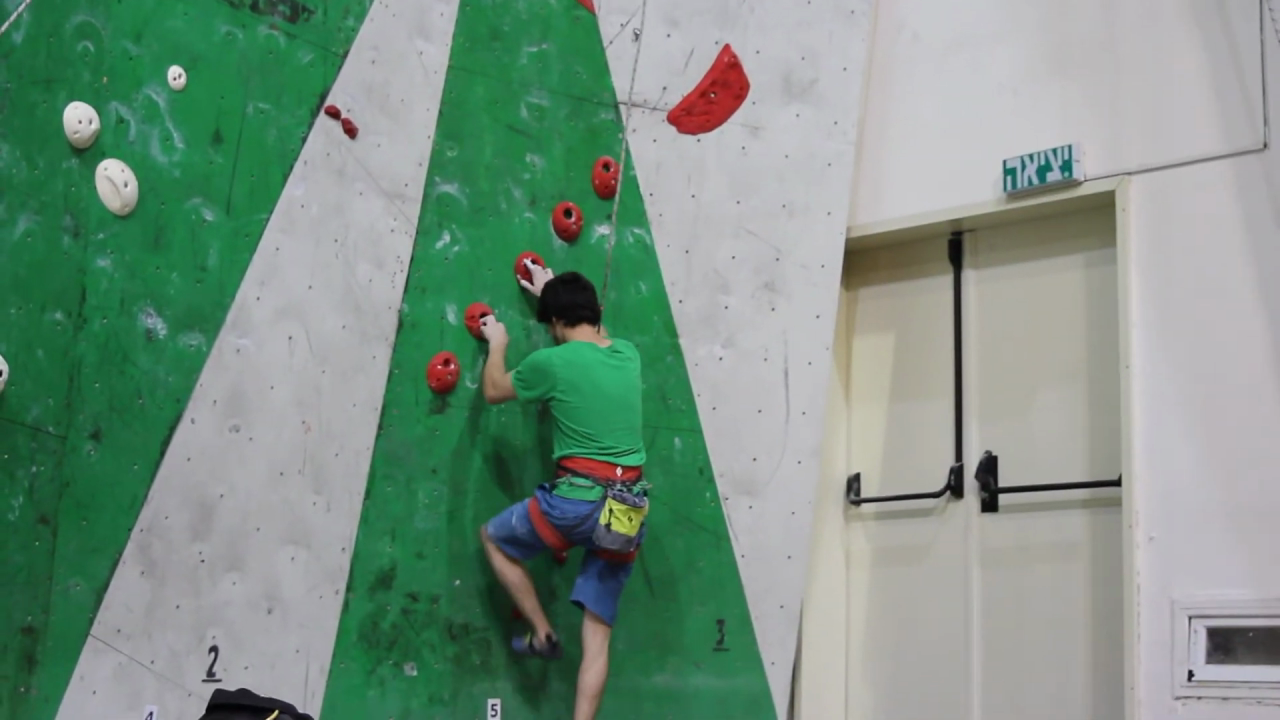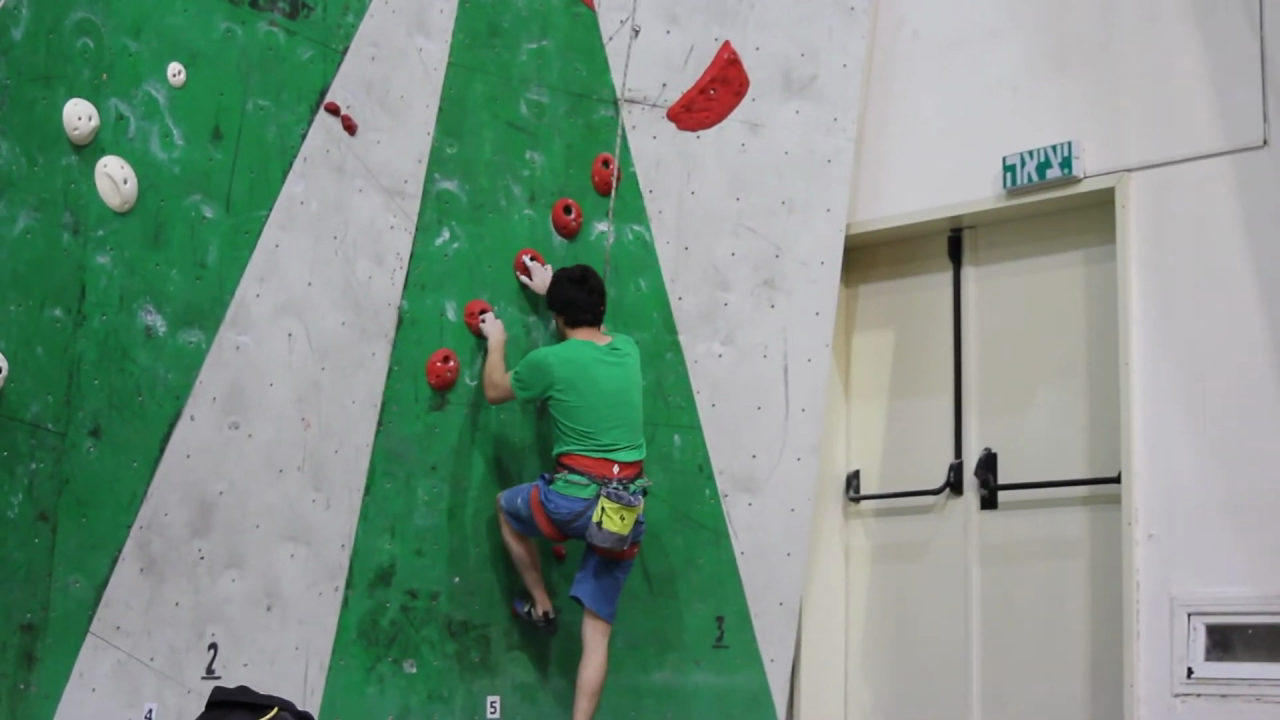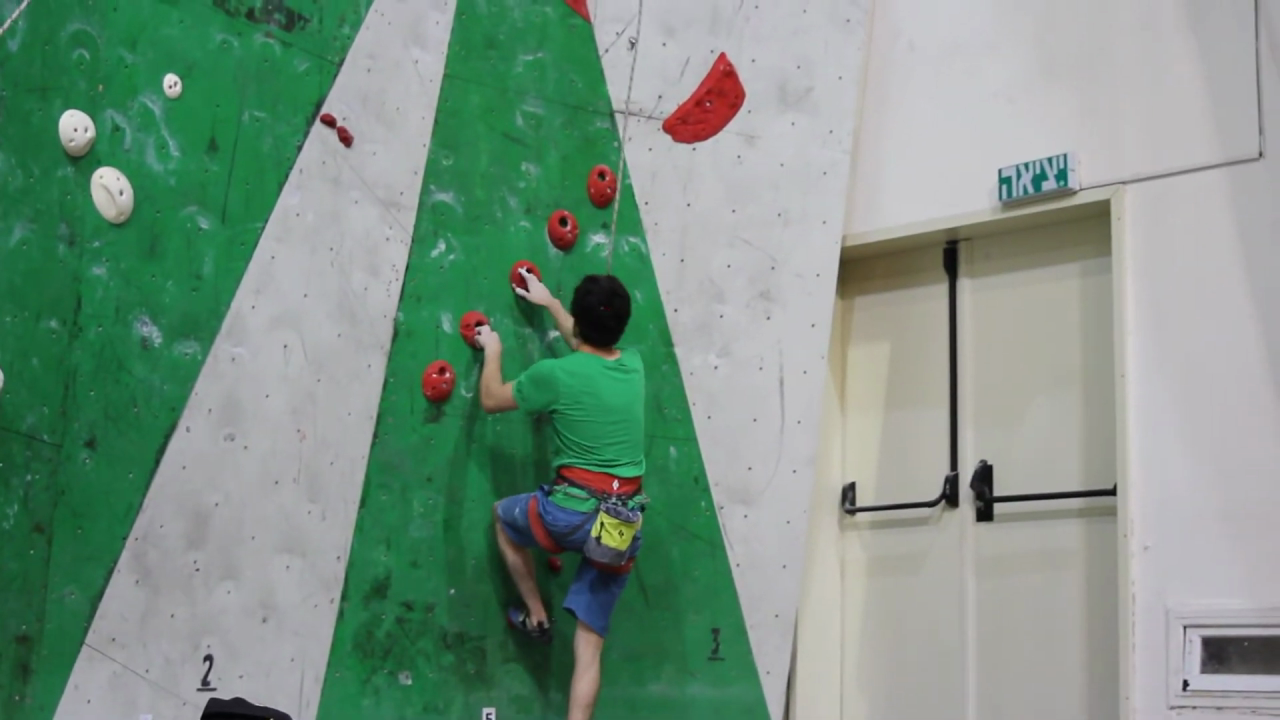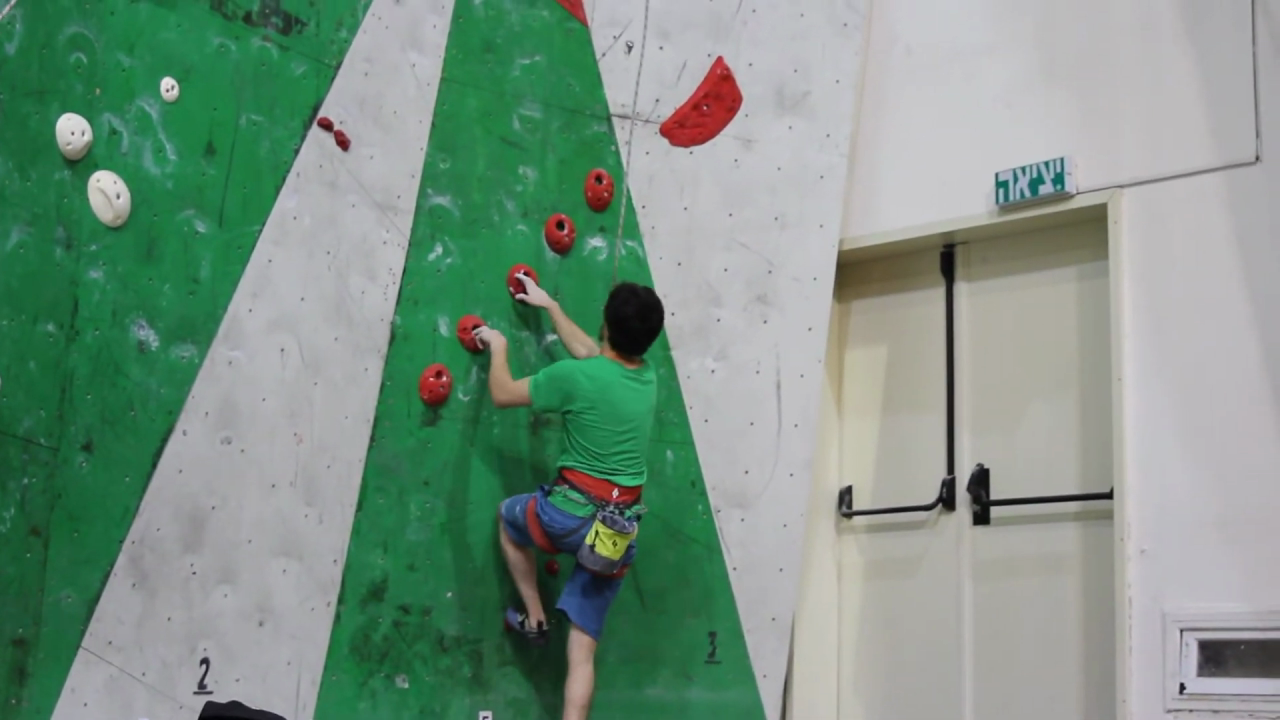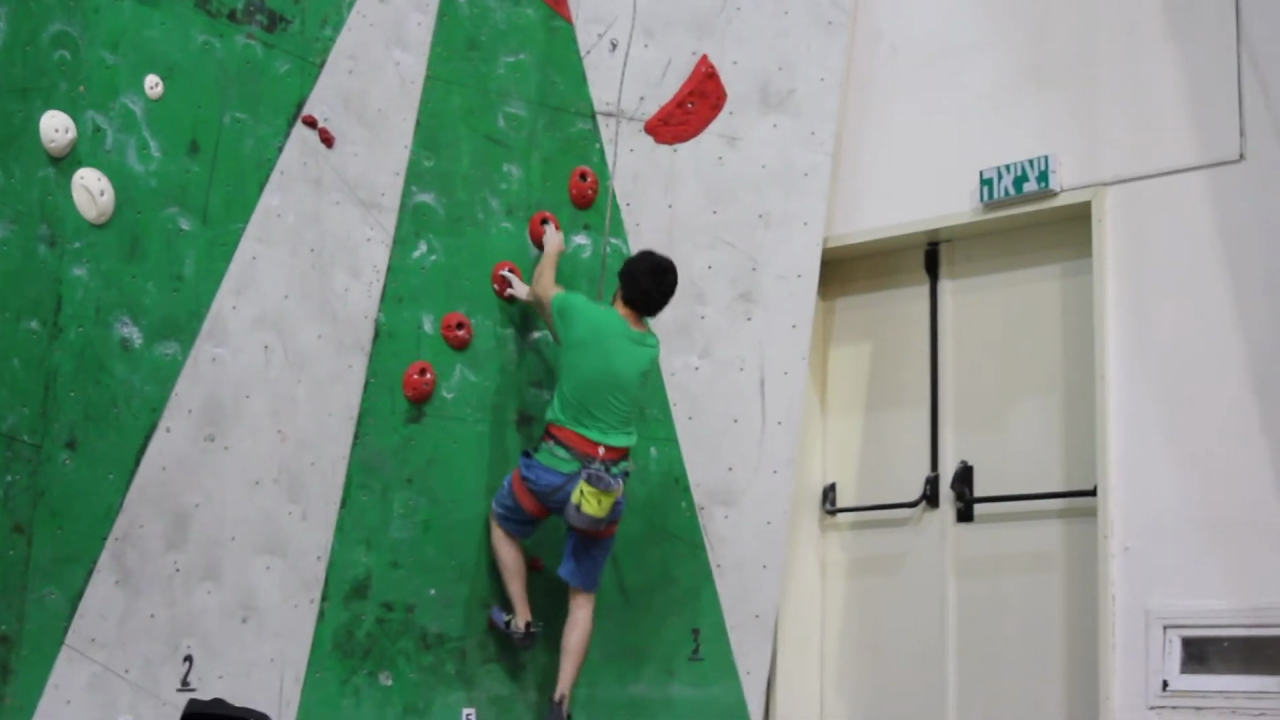
dt=0.4s
person 1, frame 1
left shoulder: (552, 362)
right shoulder: (627, 354)
left elbow: (493, 390)
right elbow: (597, 334)
left wrist: (497, 342)
right wrist: (553, 292)
left hip: (575, 502)
right hip: (628, 511)
left knee: (492, 537)
right knee: (597, 631)
left ankle: (542, 634)
person 1, frame 2
left shoulder: (550, 361)
right shoulder: (627, 350)
left elbow: (494, 392)
right elbow: (596, 329)
left wrist: (495, 340)
right wrist: (554, 288)
left hip: (573, 499)
right hip: (627, 510)
left knee: (506, 505)
right knee: (597, 631)
left ankle: (542, 606)
person 1, frame 3
left shoulder: (556, 374)
right shoulder: (633, 364)
left elbow: (490, 400)
right elbow: (593, 345)
left wrist: (492, 350)
right wrist: (549, 302)
left hip: (572, 511)
right hip: (624, 525)
left knee: (504, 515)
right knee: (589, 644)
left ankle: (536, 616)
person 1, frame 4
left shoulder: (575, 377)
right shoulder: (647, 376)
left elbow: (502, 394)
right elbow: (592, 354)
left wrist: (497, 346)
right wrist: (551, 306)
left hip: (571, 513)
left knee: (508, 515)
right knee: (583, 647)
left ankle: (535, 618)
person 1, frame 5
left shoulder: (584, 315)
right shoulder: (650, 347)
left elbow: (543, 287)
left wrist: (552, 248)
right wrist: (534, 296)
left hip: (556, 467)
right hip: (608, 485)
left knee: (501, 520)
right knee: (581, 597)
left ankle: (521, 619)
